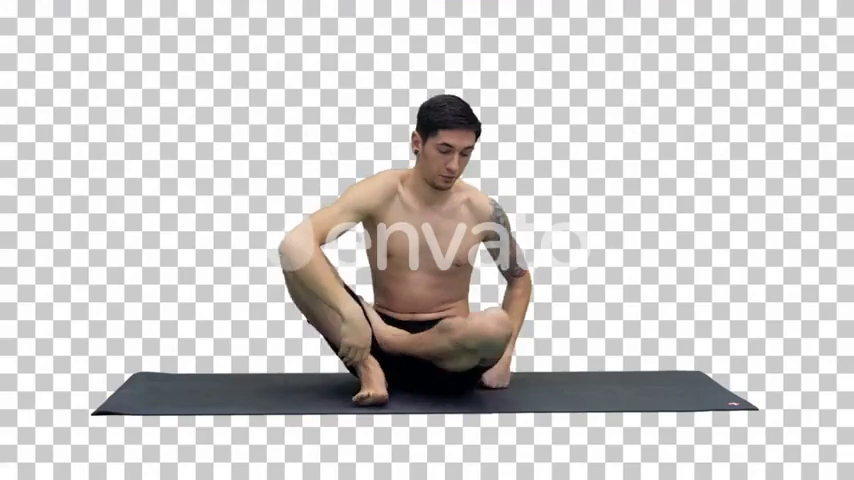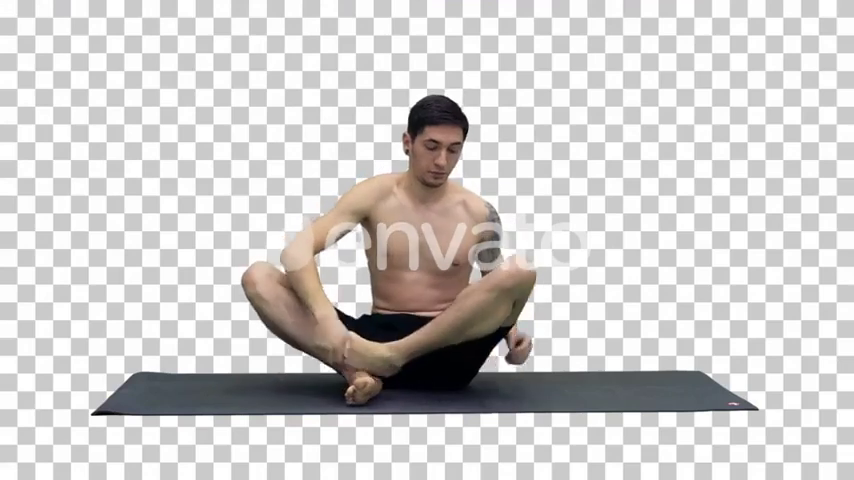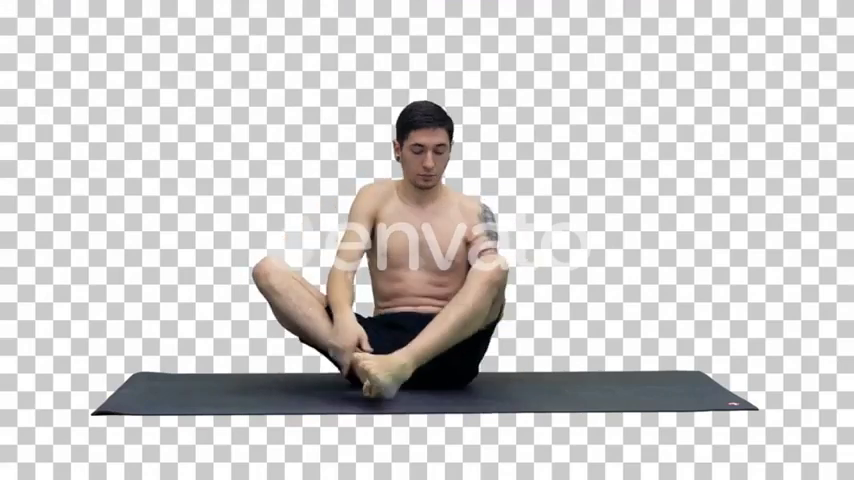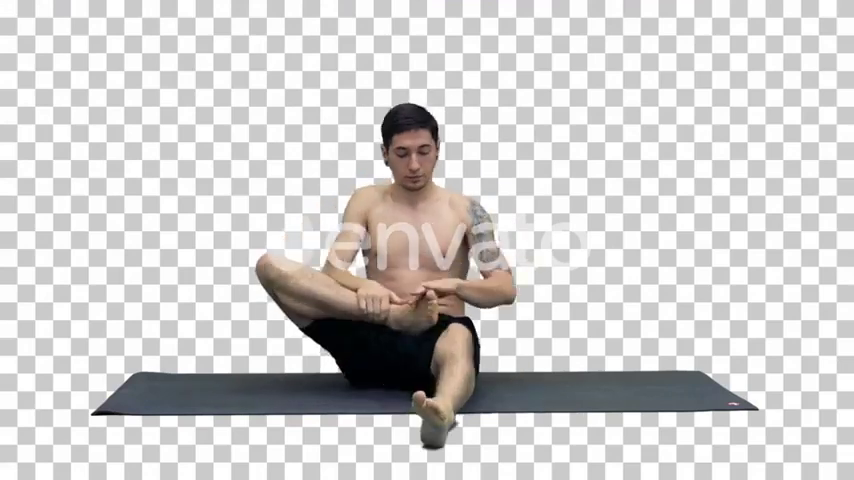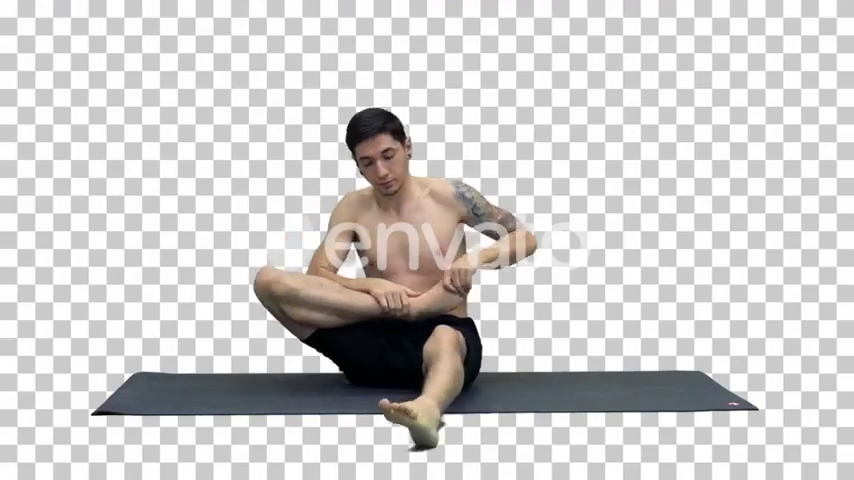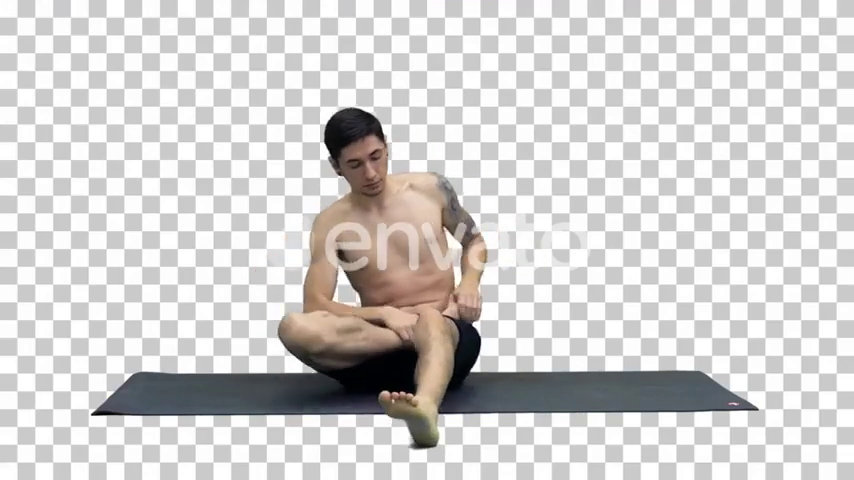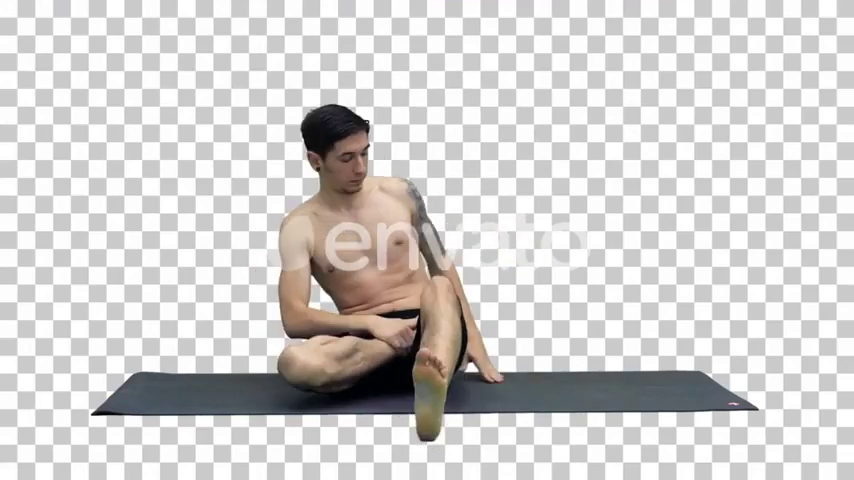
dt=0.3s
person 1, frame 1
left shoulder: (483, 211)
right shoulder: (381, 192)
left elbow: (520, 279)
right elbow: (295, 242)
left wrist: (502, 355)
right wrist: (350, 314)
left hip: (445, 346)
right hip: (377, 334)
left knee: (495, 327)
right knee: (299, 252)
left ankle: (392, 341)
right ankle: (368, 366)
person 1, frame 2
left shoulder: (479, 213)
right shoulder: (373, 194)
left elbow: (492, 294)
right elbow: (295, 252)
left wrist: (511, 331)
right wrist: (323, 313)
left hip: (447, 354)
right hip: (378, 337)
left knee: (520, 271)
right knee: (257, 277)
left ankle: (389, 356)
right ankle: (353, 368)
person 1, frame 3
left shoulder: (474, 213)
right shoulder: (375, 198)
left elbow: (487, 301)
right elbow: (342, 269)
left wrist: (491, 266)
right wrist: (343, 318)
left hip: (448, 352)
right hip: (381, 336)
left knee: (495, 267)
right knee: (268, 270)
left ankle: (399, 362)
right ankle: (359, 361)
person 1, frame 4
left shoulder: (464, 209)
right shoulder: (367, 201)
left elbow: (507, 289)
right elbow: (331, 272)
left wrist: (450, 286)
right wrist: (364, 286)
left hip: (440, 333)
right hip: (378, 343)
left knee: (455, 343)
right knee: (270, 266)
right ankle: (395, 313)
person 1, frame 5
left shoulder: (451, 196)
right shoulder: (352, 208)
left elbow: (525, 239)
right elbow: (316, 280)
left wrist: (474, 258)
right wrist: (372, 285)
left hip: (446, 331)
right hip: (383, 343)
left knee: (444, 344)
right knee: (269, 281)
person 1, frame 6
left shoulder: (430, 187)
right shoulder: (330, 222)
left elbow: (474, 240)
right elbow: (315, 310)
left wrist: (470, 285)
right wrist: (387, 314)
left hip: (444, 331)
right hip: (382, 337)
left knee: (432, 323)
right knee: (294, 329)
left ankle: (425, 409)
right ankle: (421, 338)
person 1, frame 7
left shoulder: (399, 193)
right shoulder: (299, 226)
left elbow: (440, 263)
right elbow: (294, 319)
left wrist: (474, 336)
right wrist: (370, 323)
left hip: (427, 324)
right hip: (366, 337)
left knee: (439, 290)
right knee: (293, 362)
left ankle: (433, 391)
right ankle: (413, 351)
